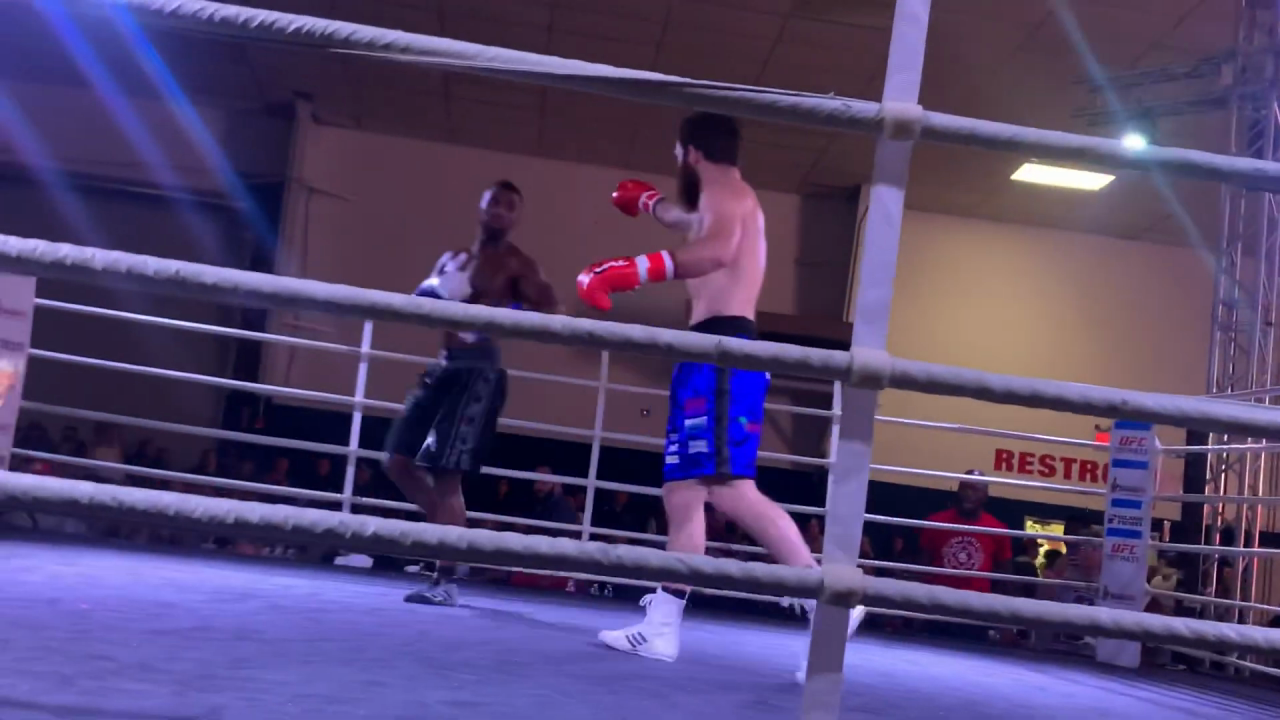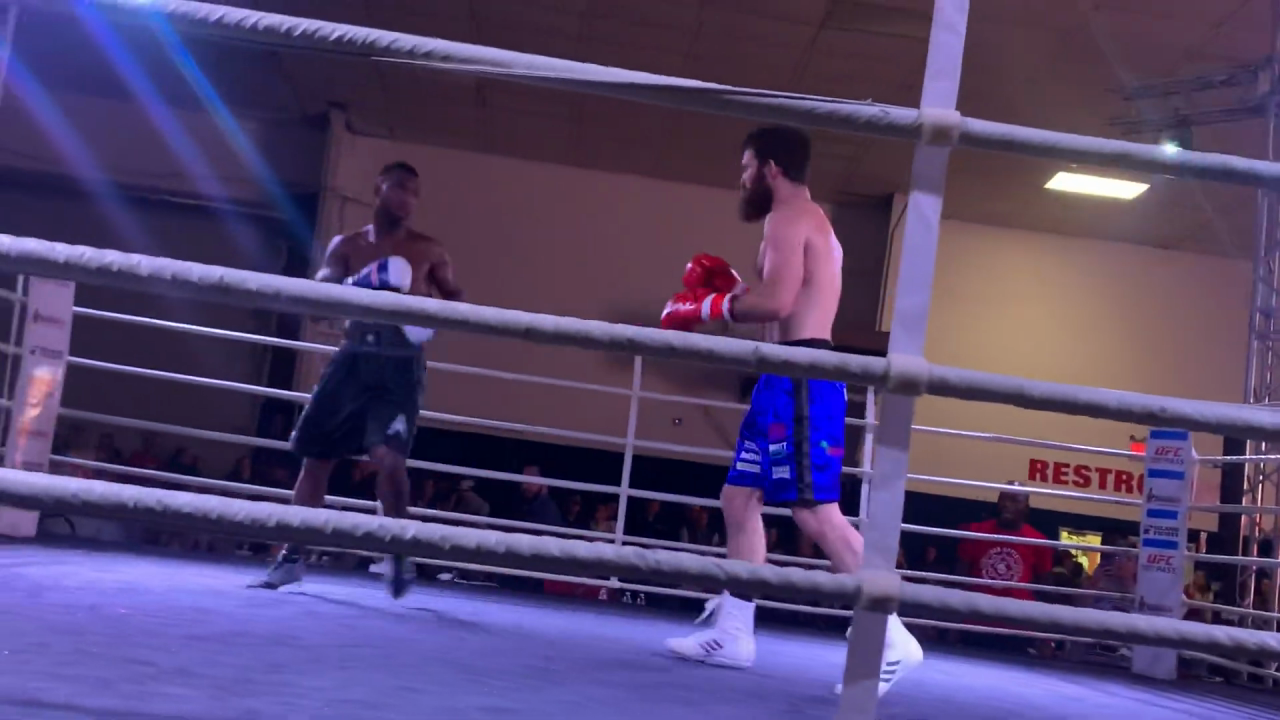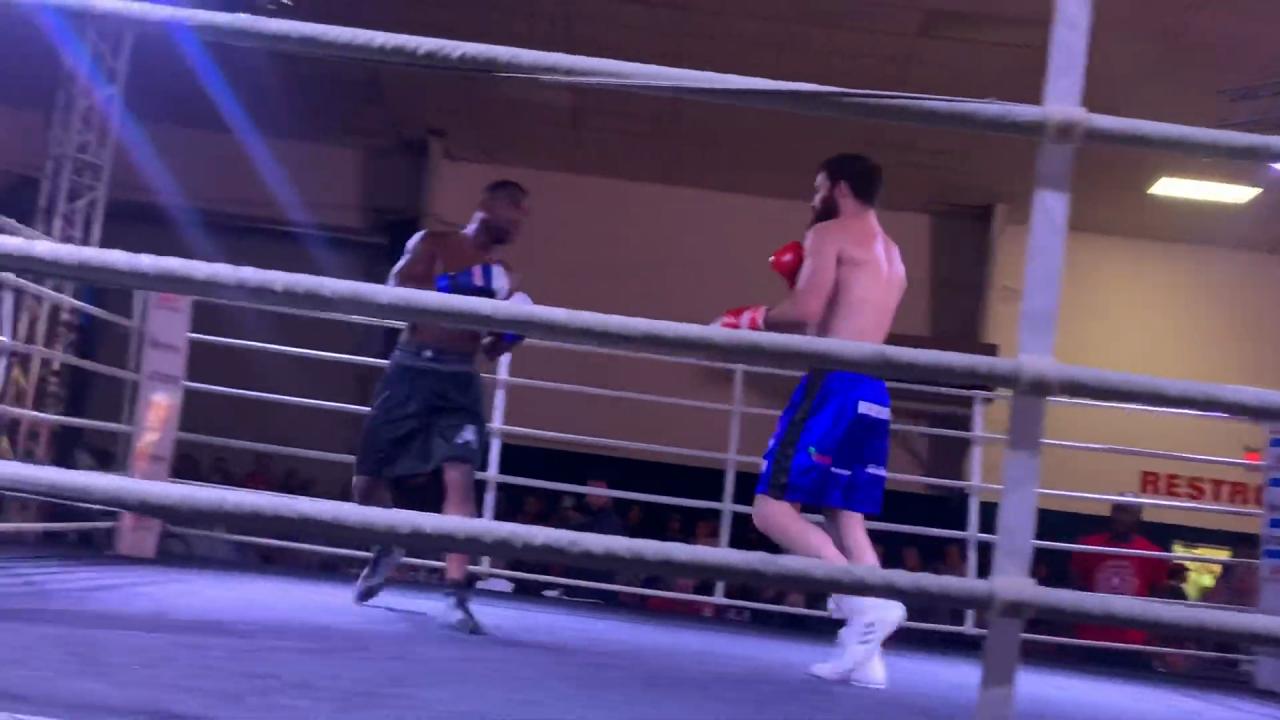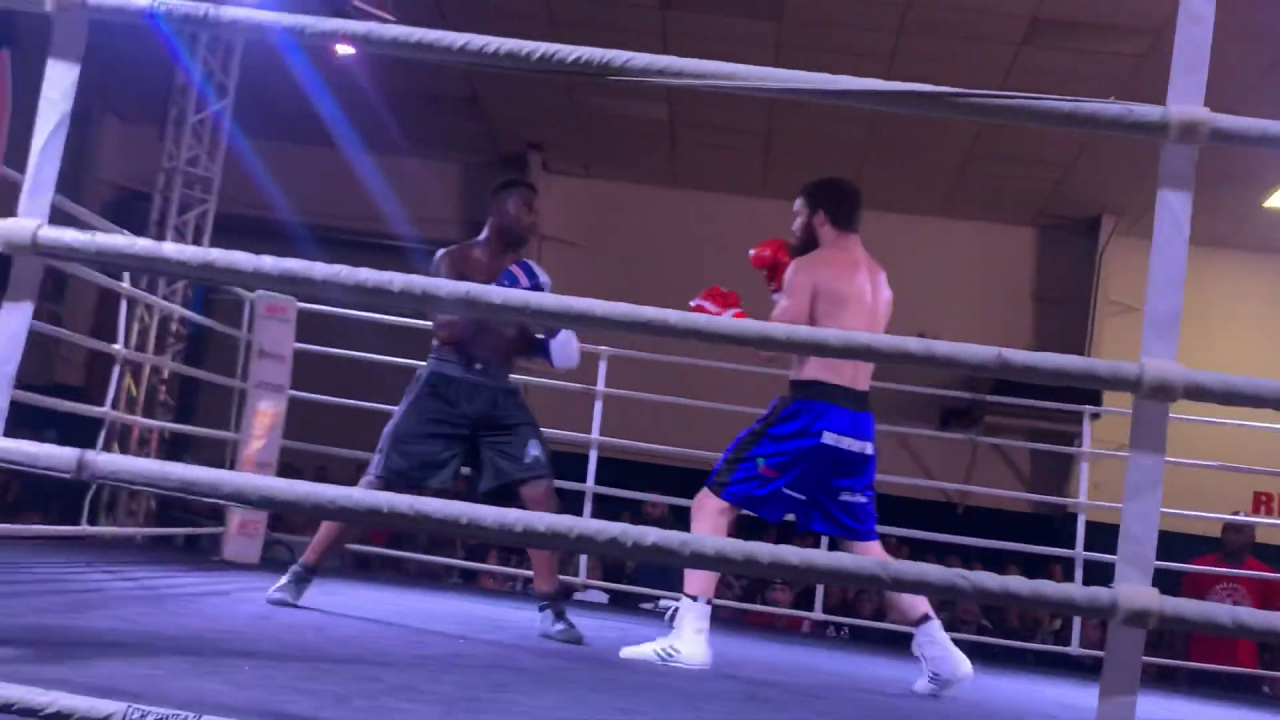
dt=0.4s
person 1, frame 1
left shoulder: (725, 193)
right shoulder: (725, 204)
left elbow: (716, 251)
right elbow: (684, 219)
left wrist: (632, 271)
right wrist: (646, 200)
right hip: (708, 358)
left knee: (735, 491)
right knee: (682, 493)
right ankle: (659, 628)
person 1, frame 2
left shoulder: (786, 217)
right shoulder: (816, 226)
left elbow: (774, 305)
left wrist: (703, 306)
right wrist: (724, 282)
left hip: (798, 380)
right hip: (792, 381)
left knee: (817, 513)
right knee: (740, 496)
left ankle: (891, 640)
right ankle: (732, 628)
person 1, frame 3
left shoulder: (829, 234)
right shoulder: (890, 255)
left elbow: (804, 313)
left wrist: (749, 320)
right wrist: (801, 275)
left hip: (836, 385)
right hip: (873, 394)
left knee: (773, 510)
right knee: (847, 520)
left ankle: (867, 603)
right ankle: (863, 653)
person 1, frame 4
left shoulder: (811, 267)
right shoulder: (876, 277)
right wrist: (786, 282)
left hip: (811, 413)
right hip: (855, 422)
left knee: (713, 504)
right knee: (865, 547)
left ankle: (690, 638)
right ankle: (938, 649)
person 2, frame 1
left shoulder: (517, 263)
right shoulder: (452, 260)
left elbow: (549, 312)
right elbow: (421, 303)
left wrist: (499, 314)
right wrist: (428, 294)
left hip: (477, 373)
right hip: (444, 370)
left knee: (444, 478)
right knee: (398, 464)
left ankle: (447, 579)
person 2, frame 2
left shoulder: (428, 250)
right shoulder: (347, 245)
left elbow: (457, 302)
right wrist: (359, 284)
left hip: (400, 364)
right hip: (351, 359)
left knee: (387, 462)
right knee: (315, 461)
right ankle: (291, 559)
person 2, frame 3
left shoulder: (503, 275)
right shoulder: (430, 243)
left elbow: (495, 347)
right elbow: (394, 290)
left wrist: (513, 332)
right wrist: (452, 285)
left hip: (458, 383)
right hip: (407, 373)
left knee: (459, 480)
right knee: (368, 483)
left ankle: (458, 596)
right ankle: (386, 554)
person 2, frame 4
left shoulder: (522, 273)
right shoulder: (454, 259)
right elbow: (445, 329)
left wrist: (550, 343)
left hip: (496, 396)
right hip: (443, 388)
left knee: (540, 493)
right knee: (379, 483)
left ankle: (550, 610)
right ankle: (298, 576)
